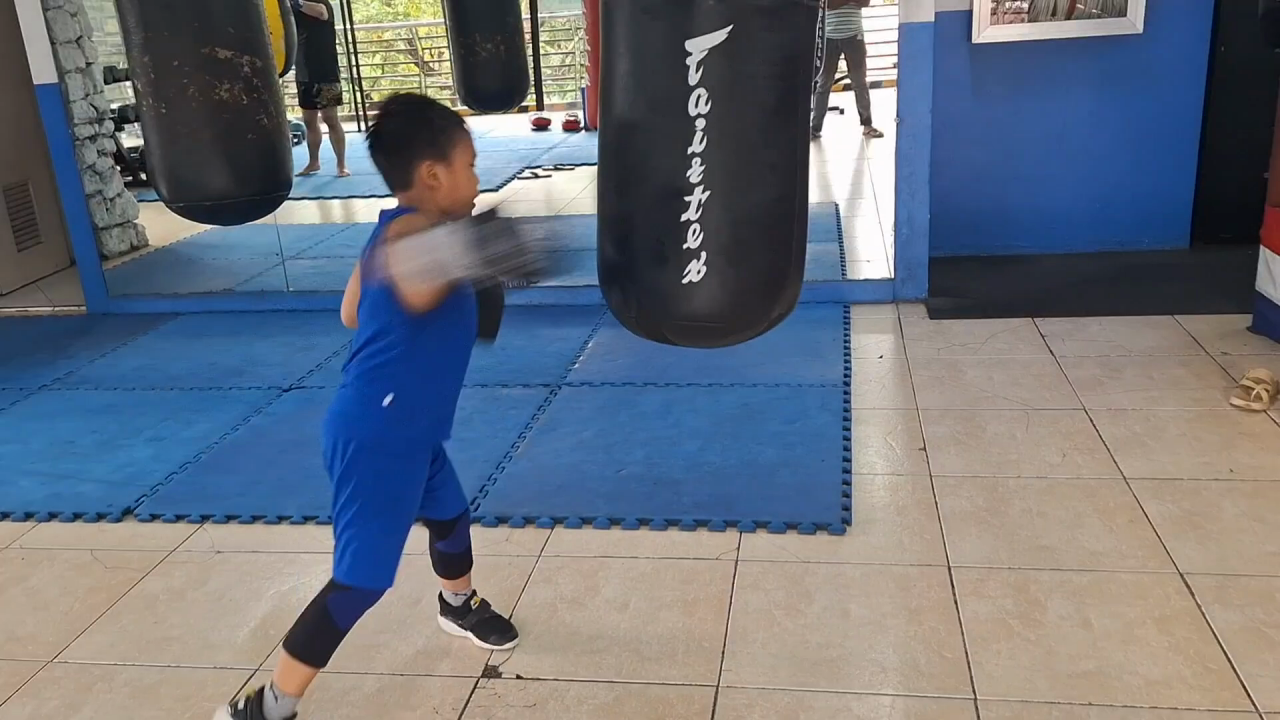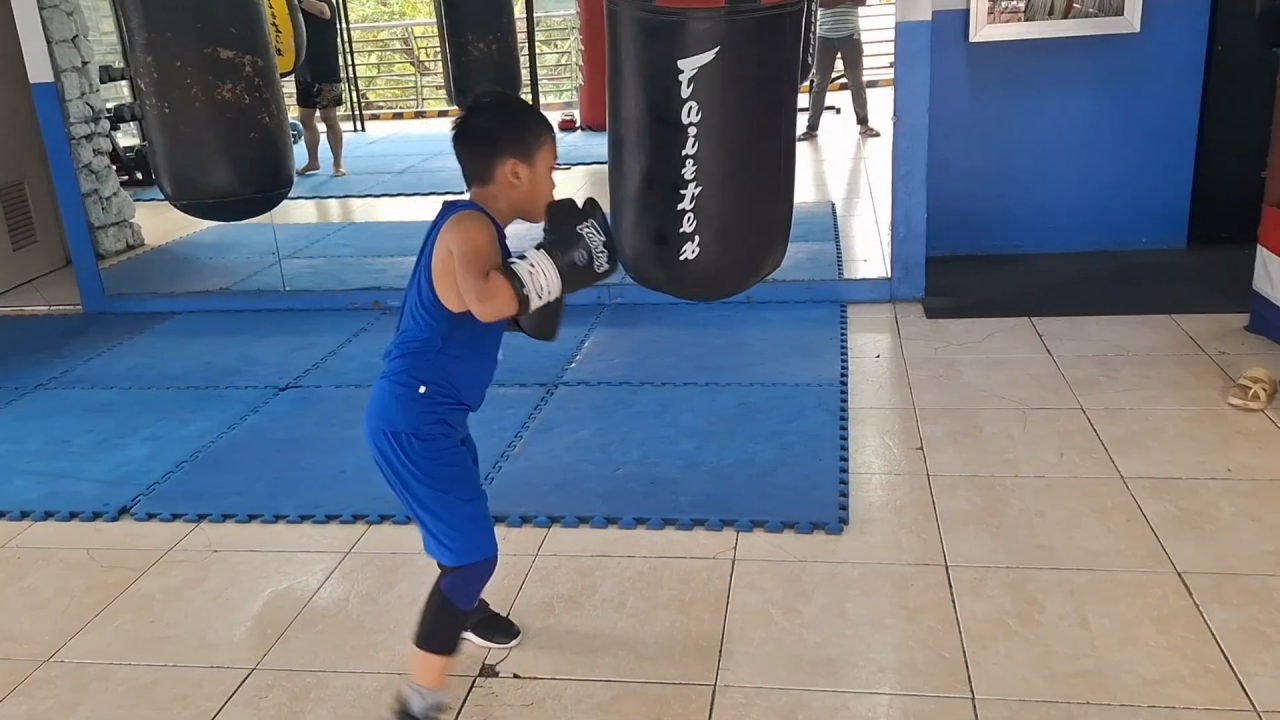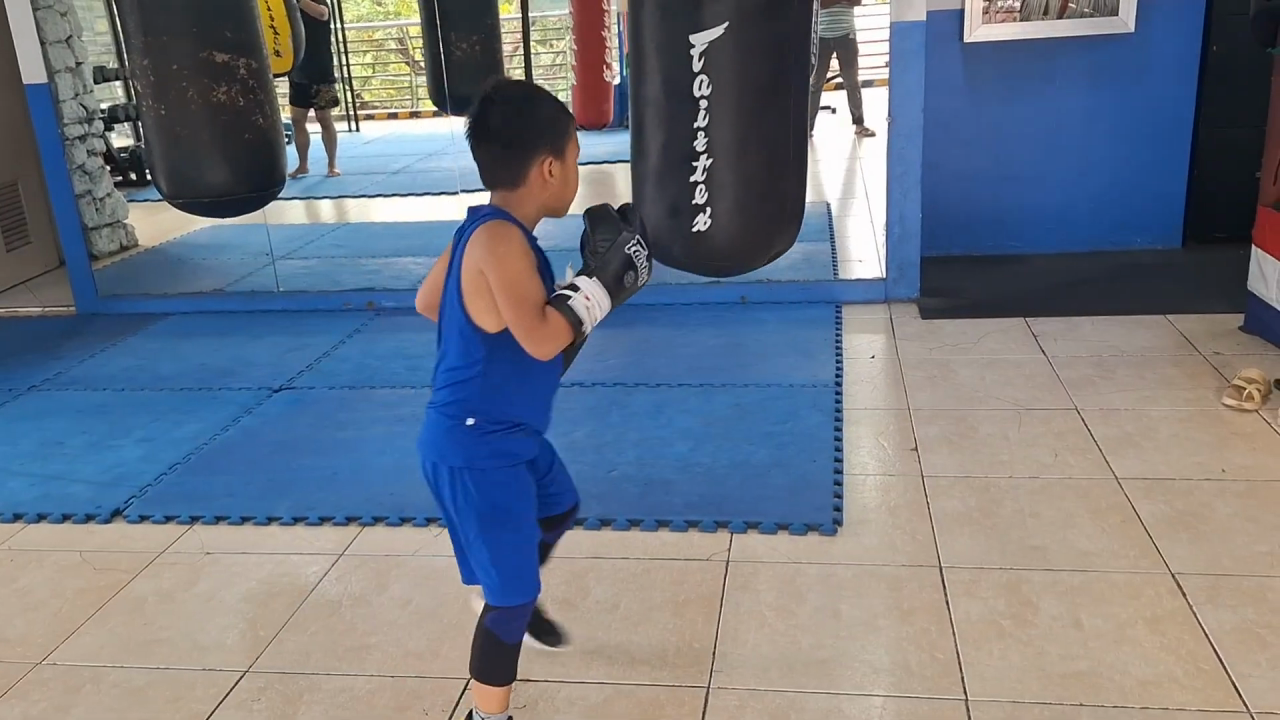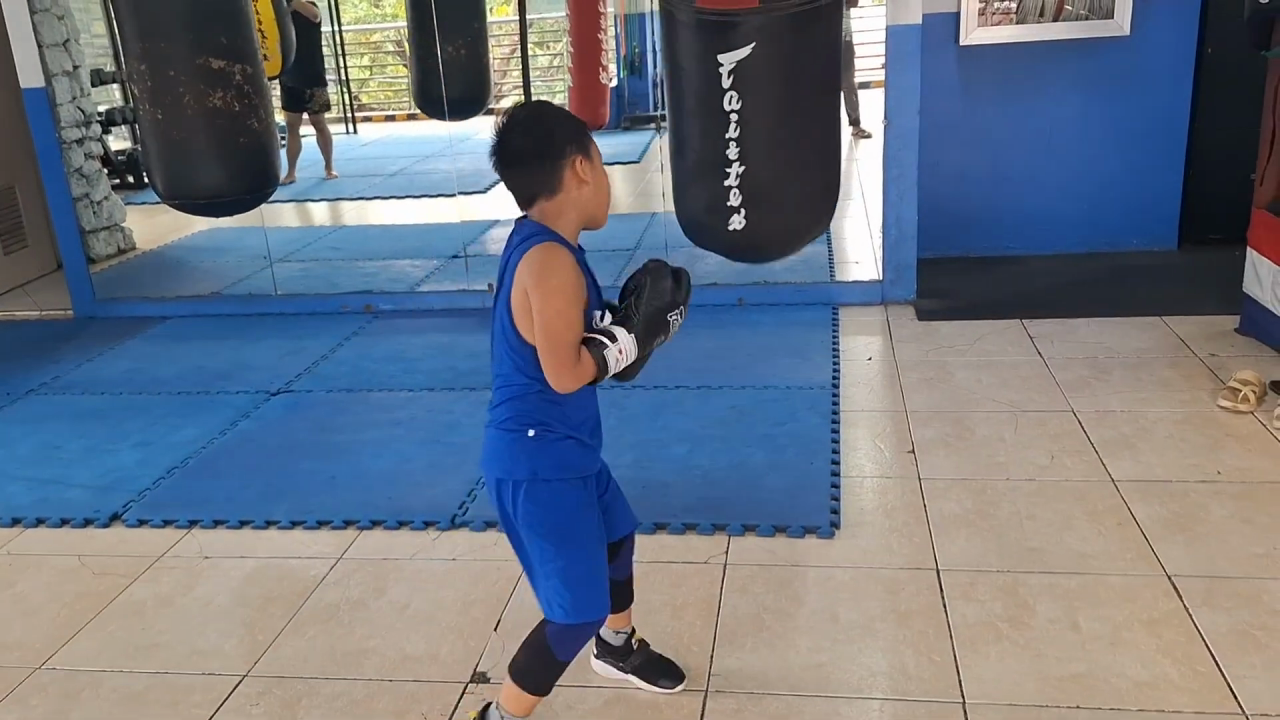
dt=0.3s
person 1, frame 1
left shoulder: (394, 233)
right shoulder: (413, 233)
left elbow: (351, 310)
right elbow: (413, 271)
left hip: (418, 427)
right hip: (377, 431)
left knee: (450, 517)
right knee: (362, 580)
left ankle: (460, 605)
person 1, frame 2
left shoulder: (464, 223)
right shoulder: (467, 227)
right elbow: (486, 301)
left wrist: (539, 284)
right wrist: (558, 262)
left hip: (432, 412)
right hip: (412, 422)
left knee: (465, 520)
right knee: (472, 556)
left ankle: (457, 607)
person 1, frame 3
left shoulder: (489, 230)
right shoulder: (499, 240)
left elbow: (428, 302)
right elbow: (542, 340)
right wrist: (603, 282)
left hip: (505, 432)
right hip: (473, 449)
left knee: (559, 509)
right knee: (515, 593)
left ankle: (511, 603)
person 1, frame 4
left shoulder: (536, 246)
right shoulder: (551, 259)
right elbow: (564, 373)
left wrist: (614, 321)
right wrist: (636, 333)
left hip: (562, 447)
right hip: (536, 460)
left knee: (616, 537)
right knee: (575, 609)
left ankle: (617, 646)
